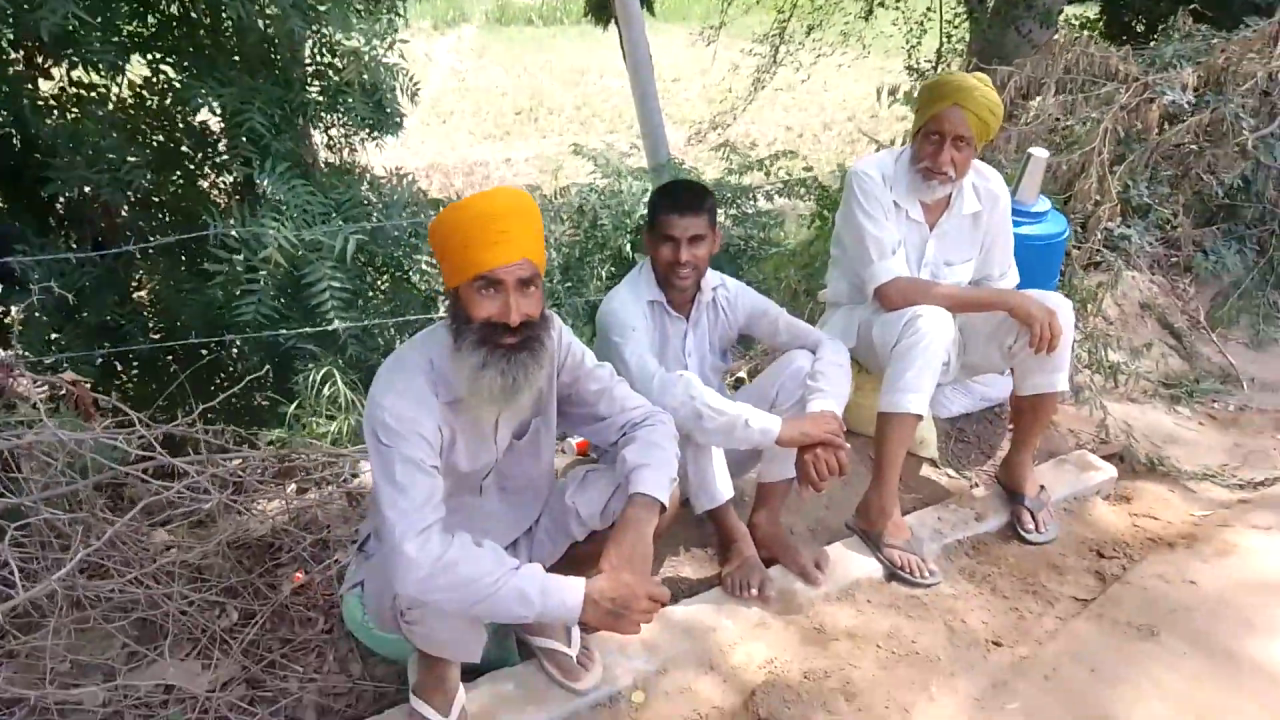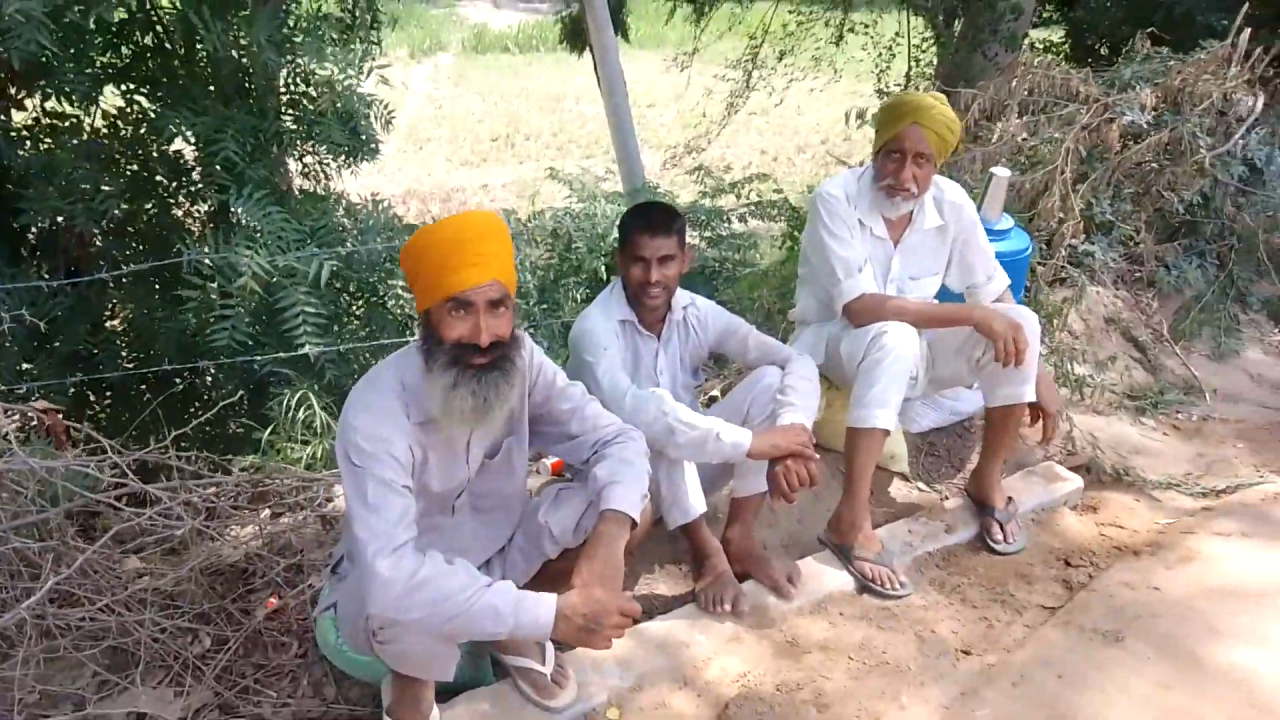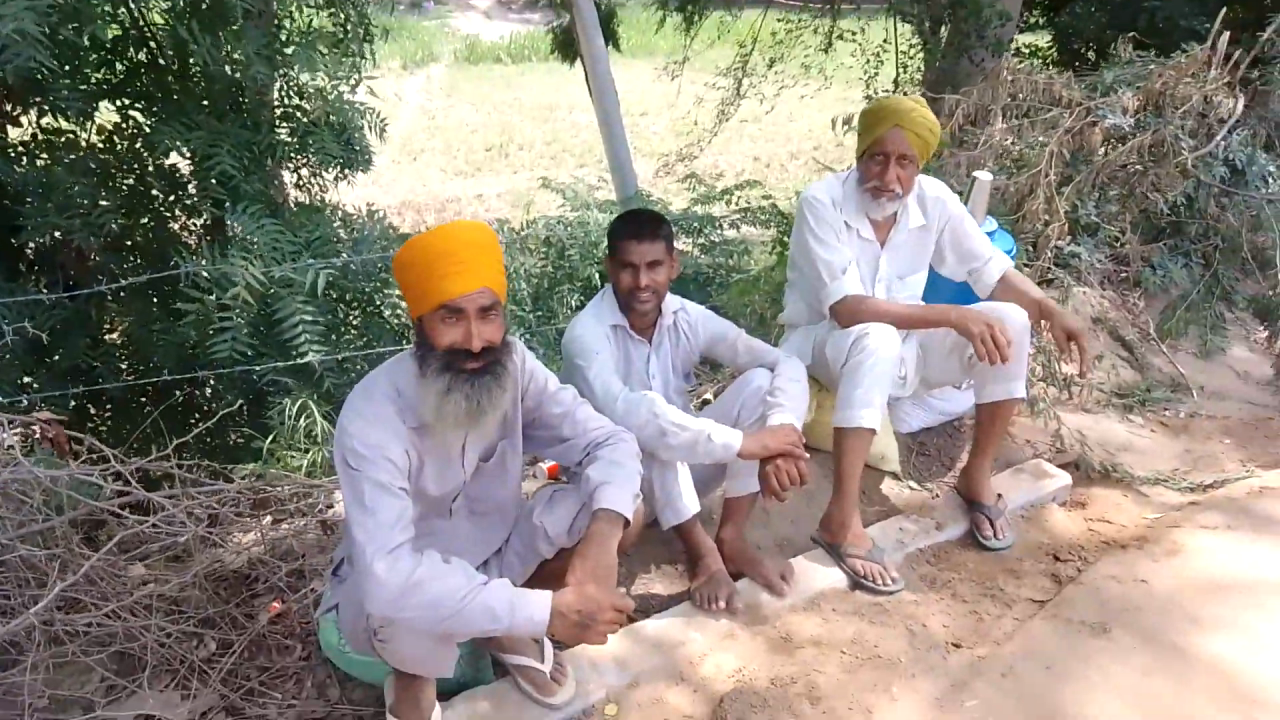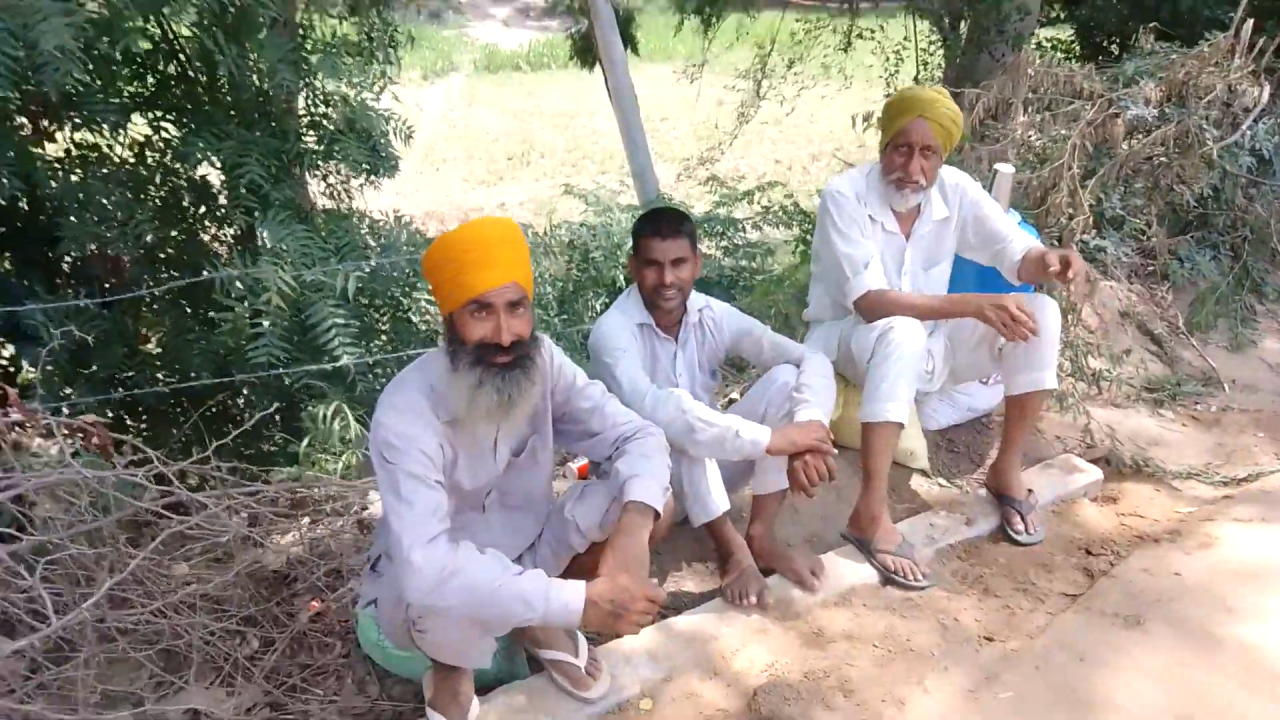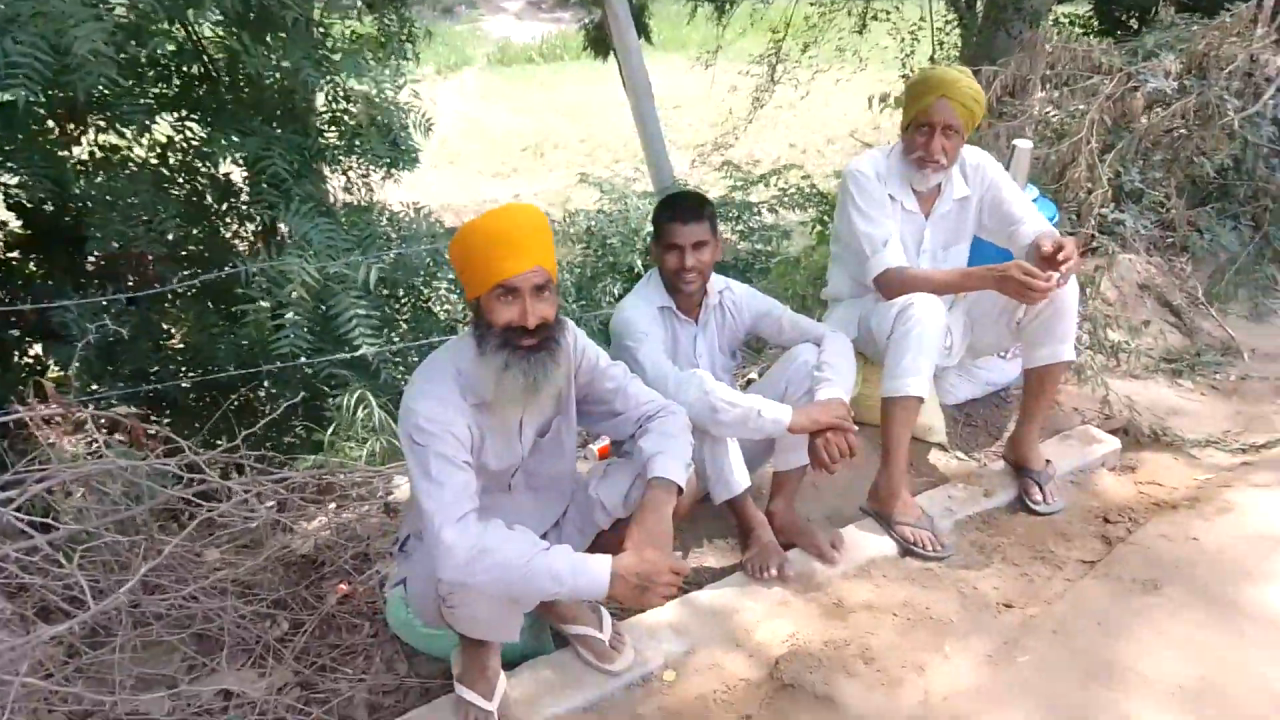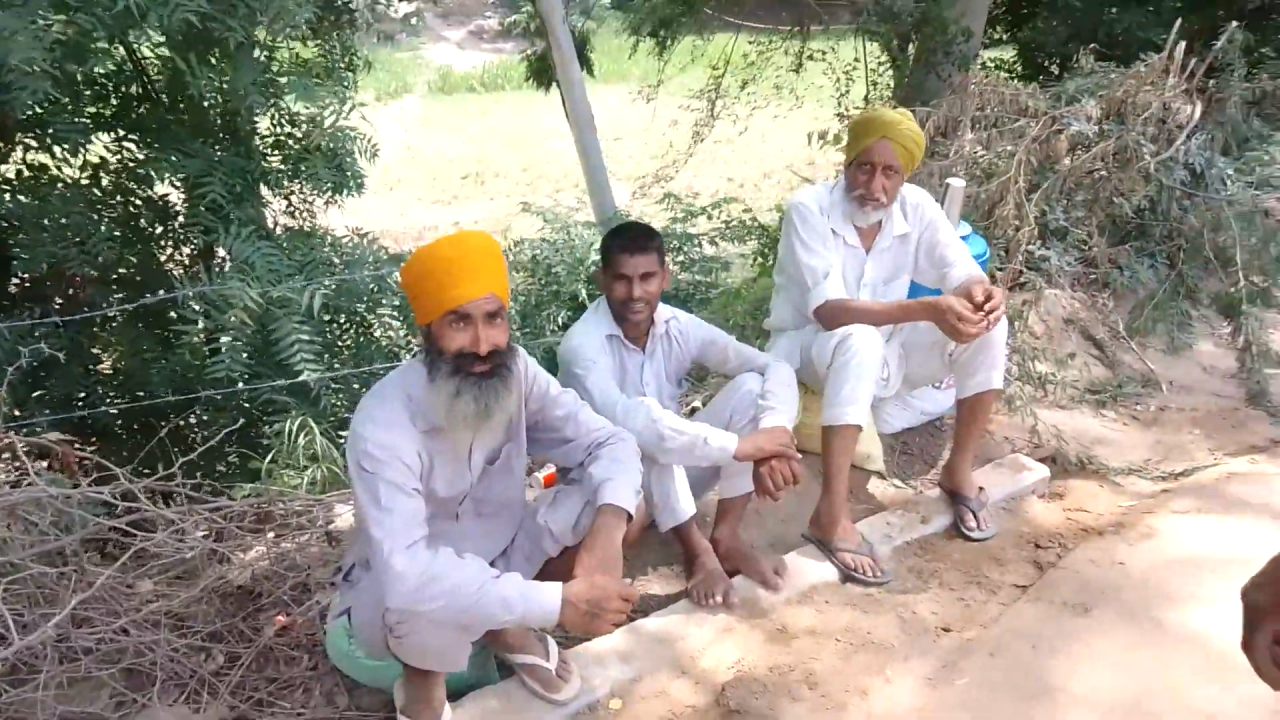
dt=0.2s
person 1, frame 1
left shoulder: (546, 338)
right shoulder: (404, 390)
left elbow: (647, 423)
right elbow: (420, 559)
left wrist: (638, 522)
right wrist: (580, 600)
left hip: (523, 532)
right hip: (425, 568)
left knee: (654, 488)
right knee: (437, 588)
left ankle: (534, 611)
right ankle: (437, 659)
person 1, frame 2
left shoulder: (519, 359)
right shoulder: (378, 411)
left elbow: (619, 441)
right elbow: (392, 577)
left wrist: (610, 538)
right wrist: (552, 614)
left hip: (498, 551)
right hip: (400, 588)
left knee: (630, 506)
right knee: (412, 605)
left ankle: (507, 627)
right ankle: (412, 678)
person 1, frame 3
left shoulder: (511, 365)
right shoulder: (374, 417)
left elbow: (610, 443)
right elbow: (390, 579)
left wrist: (603, 538)
right wrist: (547, 612)
left hip: (493, 553)
right hip: (397, 587)
left knee: (623, 505)
right knee: (410, 608)
left ankle: (502, 625)
right ankle: (413, 677)
person 1, frame 4
left shoulder: (539, 360)
right shoulder: (406, 412)
left elbow: (639, 437)
right elbow: (426, 570)
left wrist: (633, 529)
right wrist: (579, 602)
left hip: (524, 548)
right hip: (432, 582)
left knee: (651, 500)
right knee: (446, 601)
left ankle: (535, 620)
right ankle: (450, 669)
person 1, frame 5
left shoulder: (563, 344)
right shoulder: (435, 396)
left elbow: (661, 416)
right elbow: (457, 547)
left wrist: (657, 505)
right wrist: (607, 576)
left hip: (551, 526)
right hip: (451, 566)
left knee: (672, 482)
right knee: (478, 579)
left ankle: (562, 599)
right ankle: (479, 643)
person 1, frame 6
left shoulder: (514, 371)
right shoulder: (384, 423)
left elbow: (610, 443)
right elbow: (406, 575)
left wrist: (609, 528)
right wrist: (558, 603)
left hip: (498, 556)
right hip: (396, 594)
left knee: (617, 503)
right knee: (426, 605)
left ankle: (506, 626)
right ankle: (423, 674)
person 2, frame 1
left shoulder: (988, 189)
right shoulder: (871, 179)
left elbow: (1000, 284)
right elbow: (892, 291)
left wrist: (1024, 376)
right wrist: (1007, 302)
left hip: (942, 333)
right hip: (864, 326)
left knee: (1053, 310)
right knee: (928, 322)
left ankle: (1018, 466)
right ankle: (879, 506)
person 2, frame 2
left shoulder: (951, 201)
right shoulder: (836, 197)
left elbow: (992, 290)
right elbow: (858, 306)
left wrist: (1038, 378)
right wrist: (970, 315)
left hip: (908, 344)
right hip: (830, 343)
left knee: (1019, 325)
right knee: (892, 337)
left ankle: (987, 479)
right ankle: (850, 520)
person 2, frame 3
left shoulder: (933, 199)
right shoulder: (822, 201)
left elbow: (993, 269)
right elbow: (846, 308)
left wrist: (1049, 309)
right wrist: (954, 317)
left hip: (897, 346)
right hip: (824, 343)
left knee: (1010, 322)
right knee: (877, 340)
left ankle: (976, 476)
right ankle: (841, 519)
person 2, frame 4
left shoulder: (956, 189)
right shoulder: (845, 195)
left elbow: (1018, 252)
right elbow: (870, 302)
left wrist: (1048, 262)
right wrist: (973, 305)
left hip: (925, 341)
right hip: (849, 339)
left knee: (1039, 313)
right knee: (902, 334)
left ankle: (1005, 471)
right ankle: (870, 515)
person 2, frame 5
left shoulder: (978, 168)
right shoulder: (866, 174)
left elbow: (1030, 232)
right elbow: (889, 280)
left wrist: (1053, 246)
right wrist: (991, 277)
left hip: (944, 317)
right hip: (868, 316)
left knee: (1055, 288)
right knee: (920, 309)
left ankle: (1024, 443)
right ankle: (890, 488)
person 2, frame 6
left shoulder: (917, 206)
right shoulder: (810, 208)
left elbow: (961, 276)
right elbow: (830, 311)
left wrist: (980, 291)
right wrist: (928, 309)
left hip: (882, 349)
right hip: (809, 347)
left knee: (986, 323)
right knee: (859, 341)
left ankle: (958, 471)
right ankle: (830, 515)
person 3, frame 1
left shoulder: (728, 295)
right shoulder: (622, 309)
left elbow: (828, 348)
right elbow: (659, 394)
left wrist: (821, 423)
right wrist: (779, 429)
left hip: (717, 446)
left knee: (801, 365)
right knee: (682, 409)
left ankle: (765, 526)
right ankle: (733, 536)
person 3, frame 2
left shoulder: (698, 314)
right shoulder: (595, 329)
left elbow: (798, 362)
right elbow: (632, 410)
left wrist: (790, 432)
right wrist: (749, 442)
left hip: (689, 466)
left knee: (770, 380)
right knee: (656, 427)
left ankle: (739, 541)
right ankle: (707, 552)
person 3, frame 3
left shoulder: (688, 318)
right shoulder: (586, 335)
left elbow: (786, 365)
right elbow: (624, 413)
left wrist: (781, 433)
right wrist: (740, 442)
left hip: (682, 469)
left knee: (760, 382)
right knee: (647, 426)
left ankle: (732, 540)
right ankle: (700, 551)
person 3, frame 4
left shoulder: (713, 316)
right shoulder: (613, 332)
left elbow: (812, 361)
right elbow: (653, 410)
left wrist: (808, 430)
right wrist: (768, 439)
left hip: (710, 465)
left knee: (786, 378)
right knee: (676, 426)
left ankle: (761, 537)
right ankle: (730, 547)
person 3, frame 5
left shoulder: (733, 298)
right shoulder: (634, 317)
left elbow: (832, 340)
right elbow: (676, 393)
left wrist: (829, 409)
right wrist: (790, 418)
left hip: (732, 444)
left knee: (807, 357)
right knee: (700, 406)
left ankle: (782, 512)
right ankle: (751, 523)
person 3, frame 6
left shoulder: (679, 327)
right shoulder: (582, 345)
left elbow: (776, 368)
right elbow: (623, 420)
left wrist: (772, 437)
right wrist: (736, 445)
left hip: (677, 473)
left knee: (751, 385)
right knee: (646, 433)
left ankle: (726, 539)
right ankle: (696, 549)
